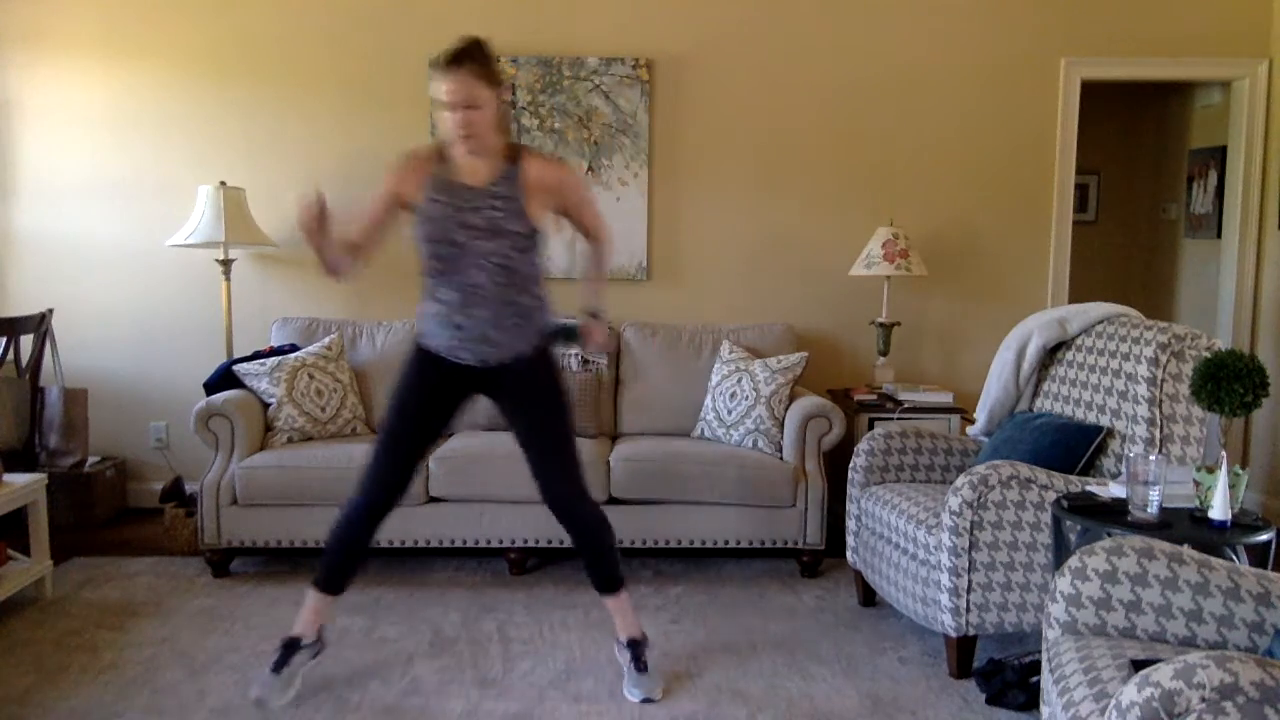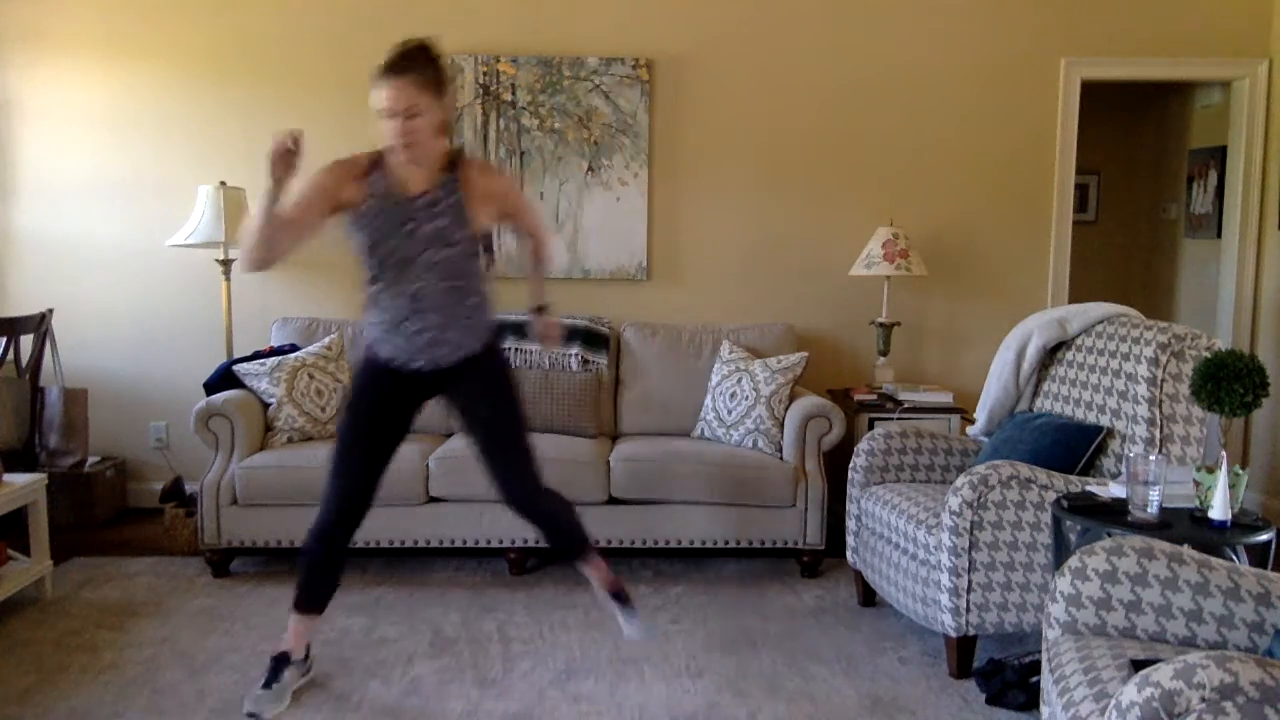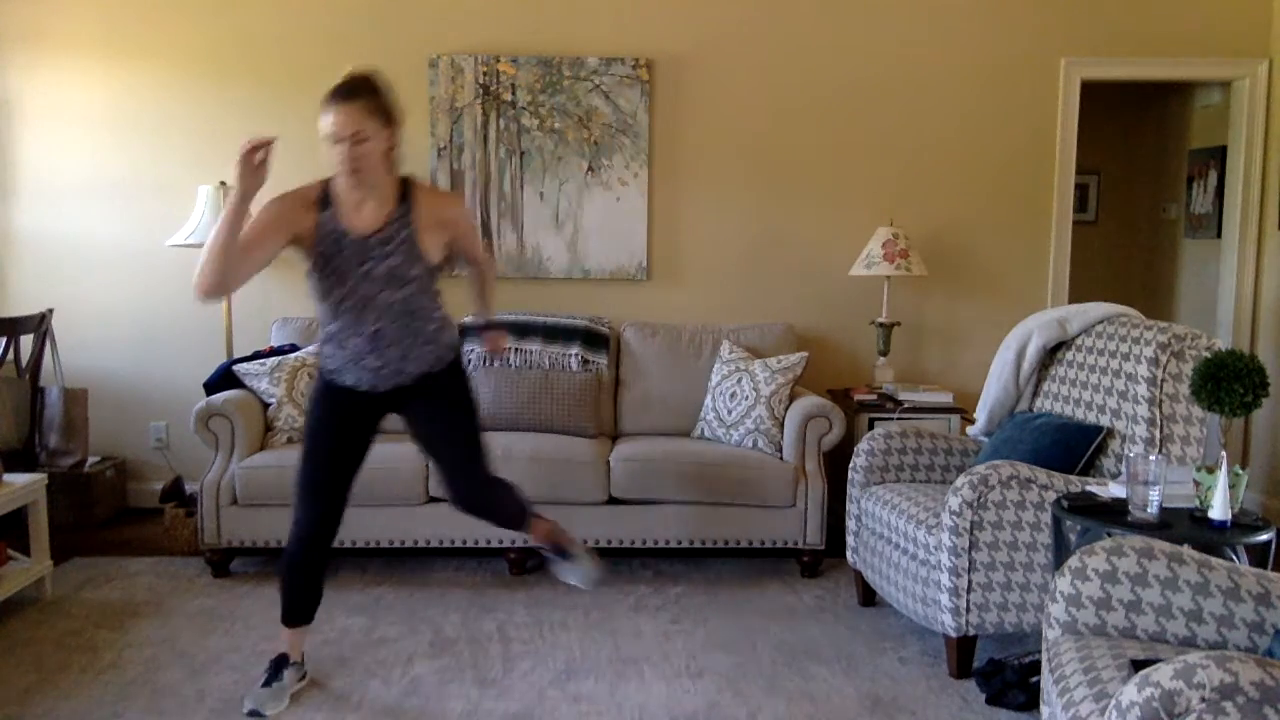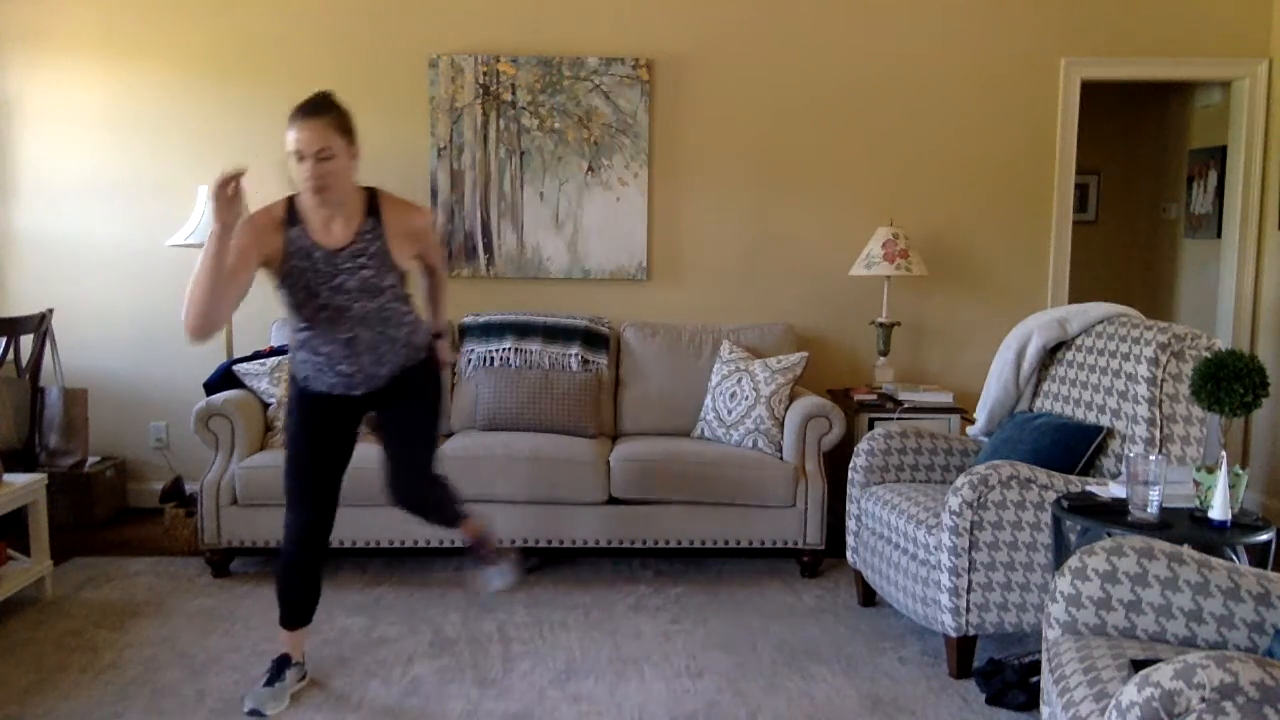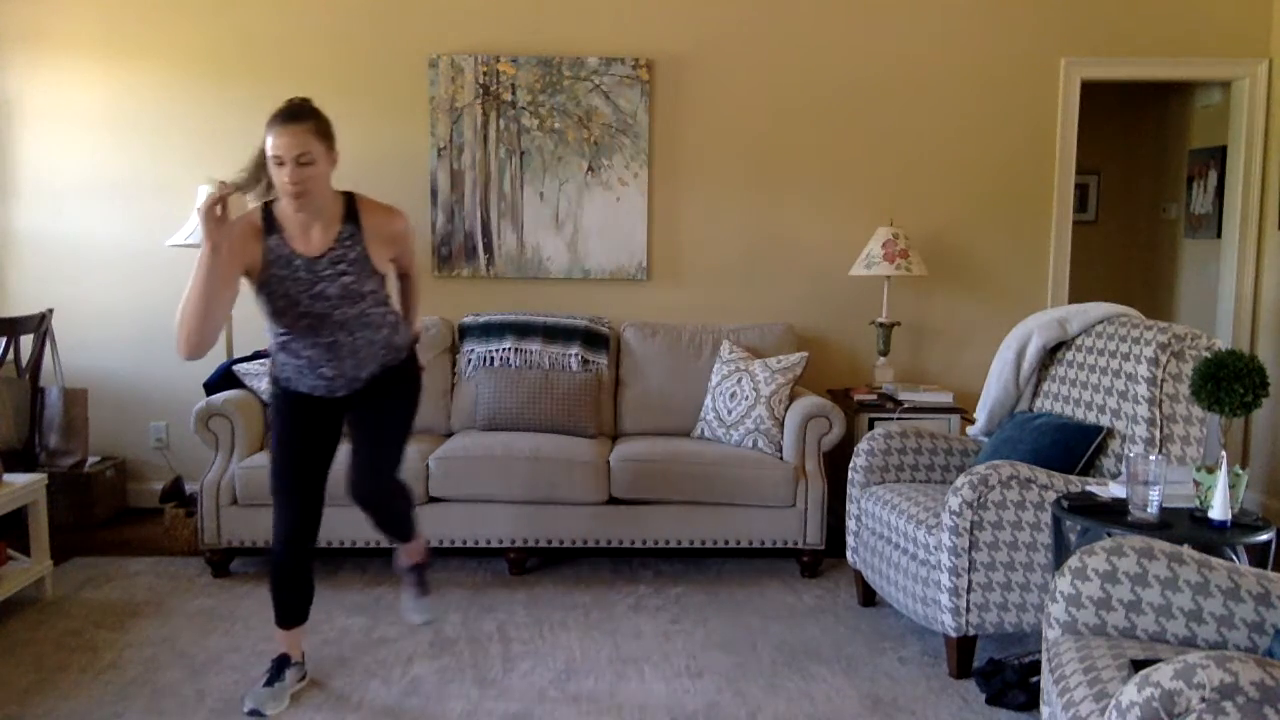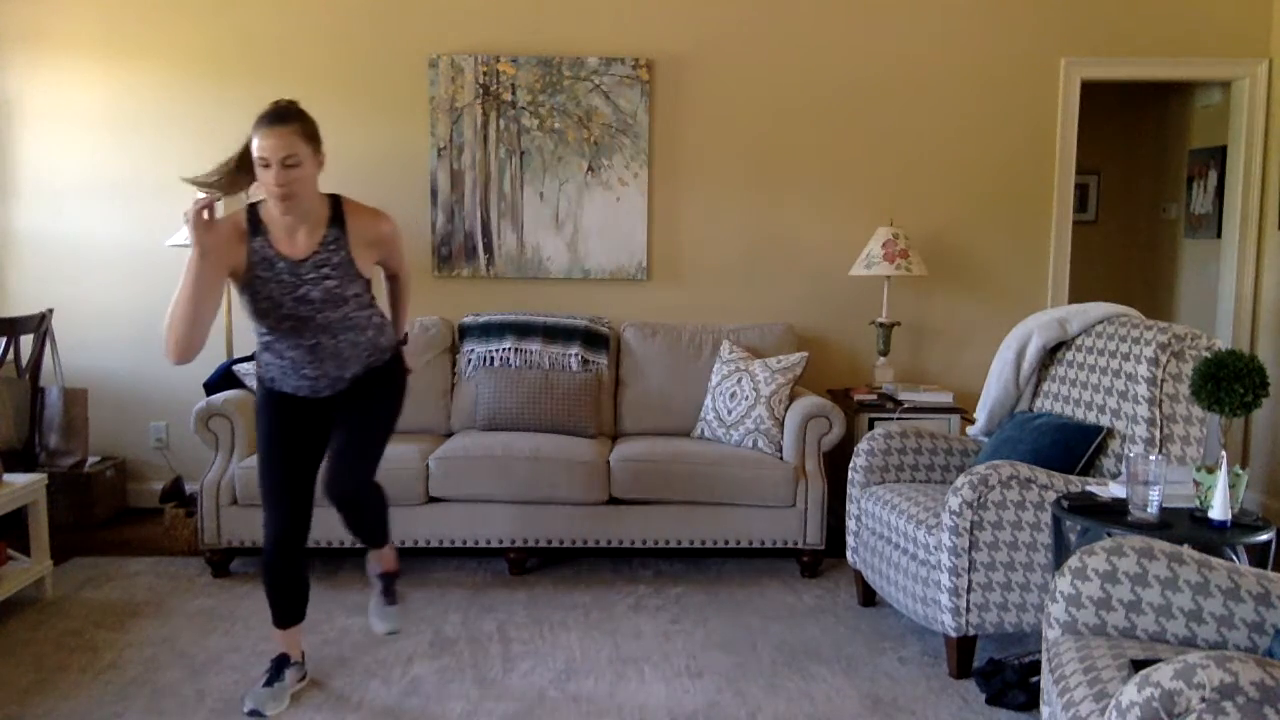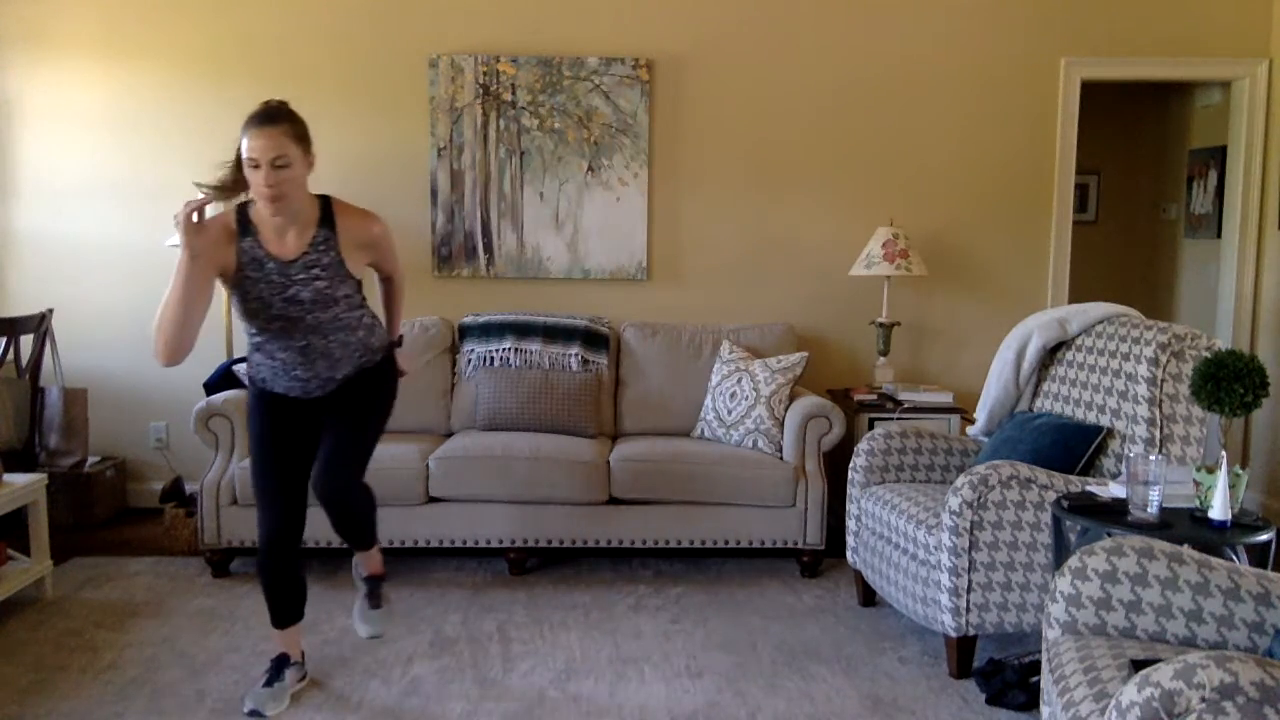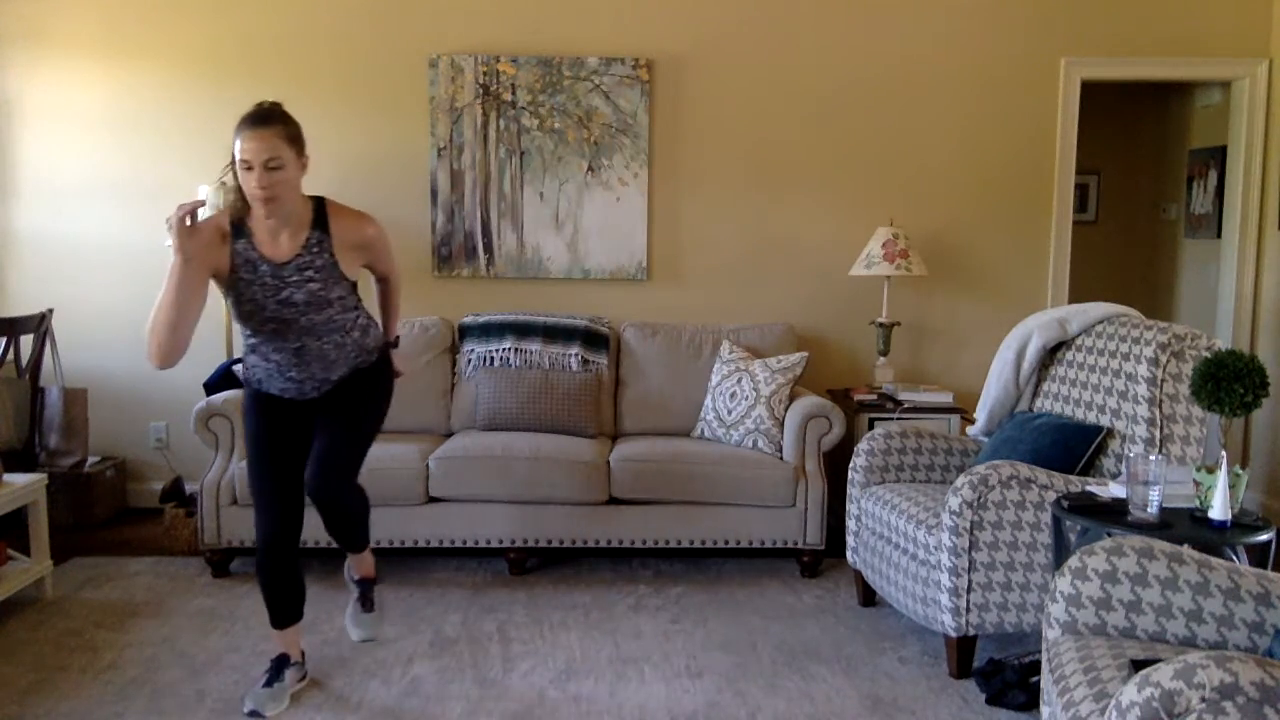
dt=0.1s
person 1, frame 1
left shoulder: (545, 174)
right shoulder: (414, 172)
left elbow: (599, 235)
right elbow: (346, 261)
left wrist: (593, 310)
right wrist: (320, 235)
left hip: (522, 358)
right hip: (439, 357)
left knee: (568, 496)
right knee: (375, 493)
left ankle: (629, 634)
right ankle: (306, 634)
person 1, frame 2
left shoulder: (486, 184)
right shoulder: (349, 179)
left elbow: (535, 236)
right elbow: (257, 257)
left wrist: (541, 307)
right wrist: (277, 184)
left hip: (472, 359)
right hip: (388, 365)
left knee: (521, 489)
right knee: (338, 509)
left ankle: (600, 575)
right ankle: (293, 652)
person 1, frame 3
left shoulder: (436, 210)
right shoulder: (300, 208)
left elbow: (479, 259)
right elbow: (208, 288)
left wrist: (489, 323)
right wrist: (241, 197)
left hip: (431, 374)
right hip: (344, 383)
left knee: (472, 489)
right knee: (312, 526)
left ankle: (546, 533)
right ankle: (289, 659)
person 1, frame 4
left shoulder: (404, 220)
right shoulder: (266, 228)
left elbow: (437, 268)
right elbow: (197, 326)
left wrist: (440, 333)
right wrist: (222, 231)
left hip: (404, 373)
right hip: (319, 389)
left knee: (410, 485)
right knee: (302, 533)
left ankle: (474, 532)
right ankle: (291, 658)
person 1, frame 5
left shoulder: (382, 223)
right shoulder: (241, 235)
left elbow: (409, 271)
right elbow: (191, 347)
left wrist: (407, 337)
right wrist: (212, 250)
left hip: (383, 371)
right hip: (299, 388)
left knee: (371, 484)
right knee: (293, 532)
left ankle: (412, 553)
right ankle: (290, 658)
person 1, frame 6
left shoulder: (369, 227)
right shoulder: (230, 237)
left elbow: (398, 274)
right elbow: (180, 351)
left wrist: (399, 337)
right wrist: (202, 256)
left hip: (370, 375)
right hip: (287, 390)
left knee: (346, 480)
right knee: (283, 531)
left ankle: (383, 561)
right ankle: (289, 657)
person 1, frame 7
left shoulder: (359, 228)
right shoulder: (221, 237)
left elbow: (392, 275)
right elbow: (169, 353)
left wrist: (392, 340)
right wrist: (192, 257)
left hip: (362, 375)
right hip: (278, 391)
left knee: (334, 481)
right knee: (276, 532)
left ankle: (369, 565)
right ankle: (289, 657)
person 1, frame 8
left shoulder: (353, 229)
right shoulder: (214, 239)
left elbow: (389, 276)
right elbow: (162, 356)
left wrist: (390, 341)
right wrist: (184, 260)
left hip: (357, 377)
right hip: (273, 391)
left knee: (326, 480)
right knee: (274, 531)
left ankle: (362, 568)
right ankle: (289, 658)
